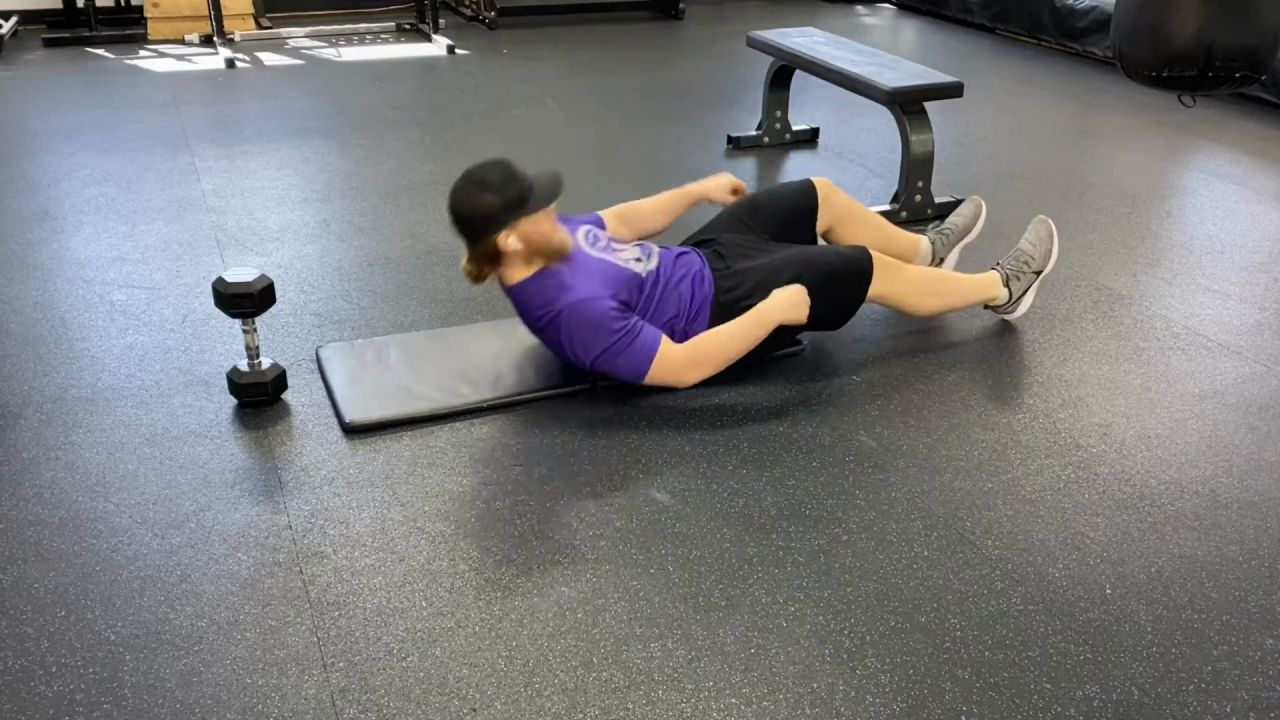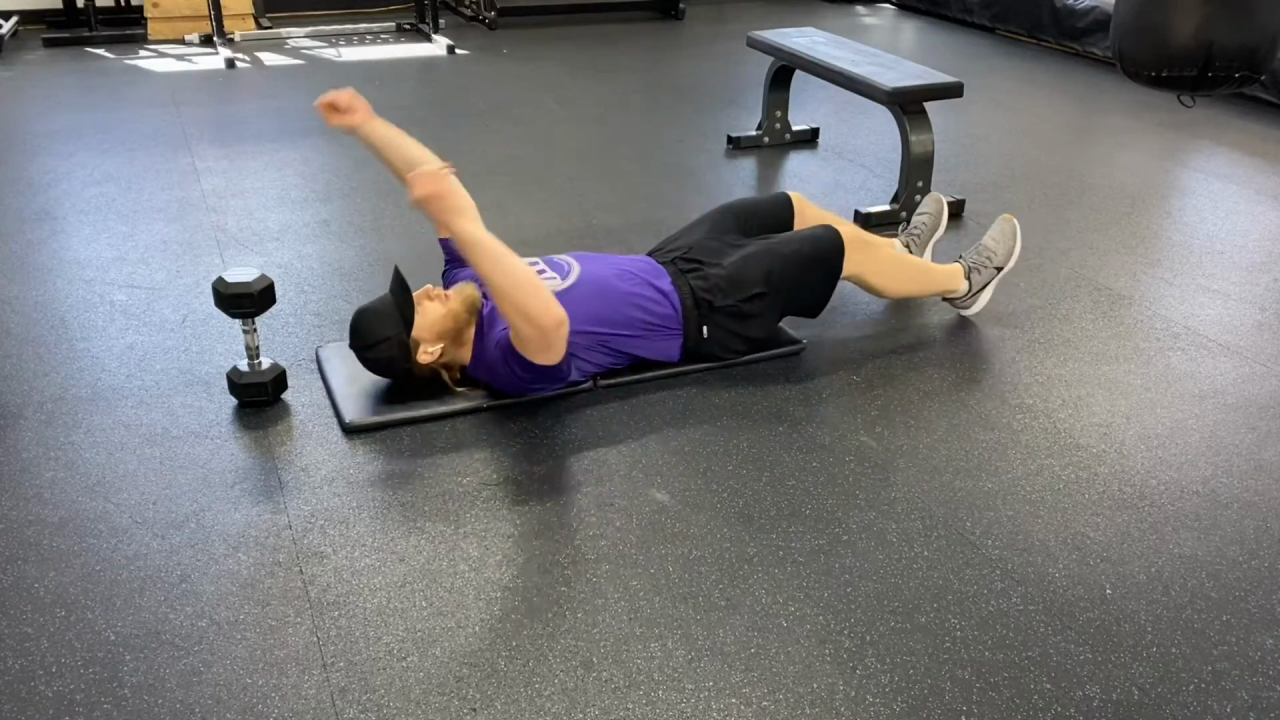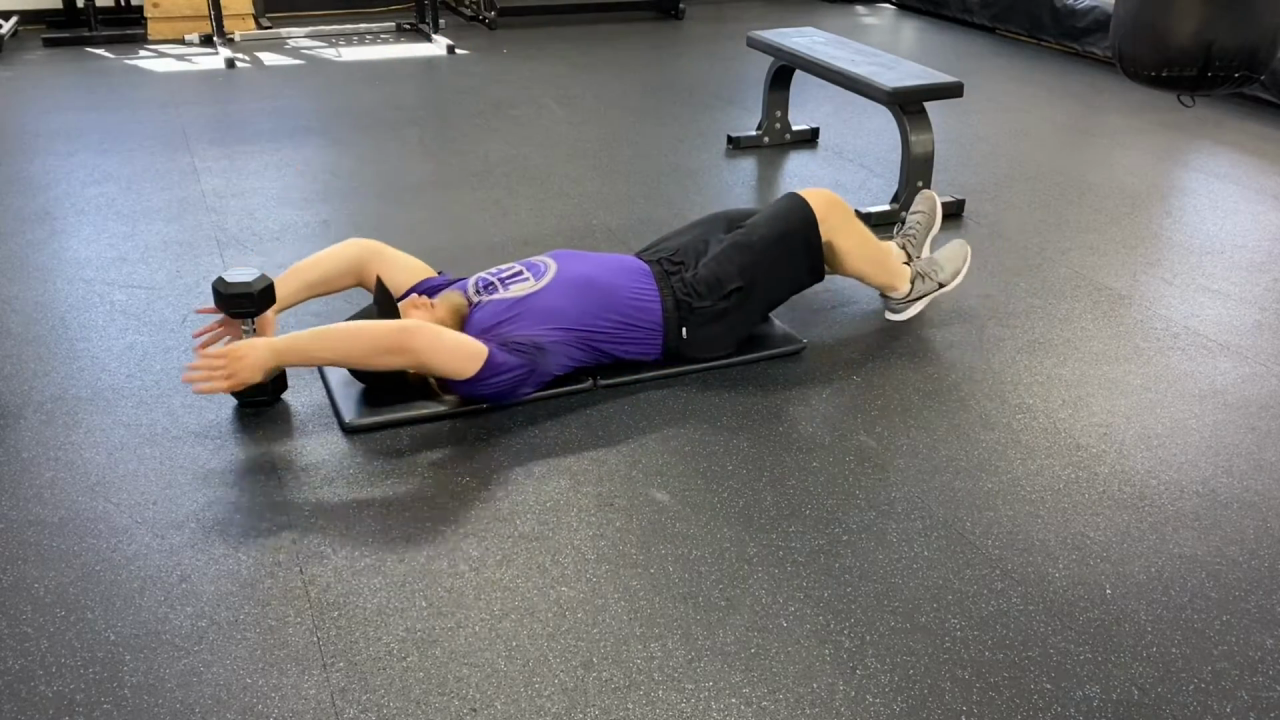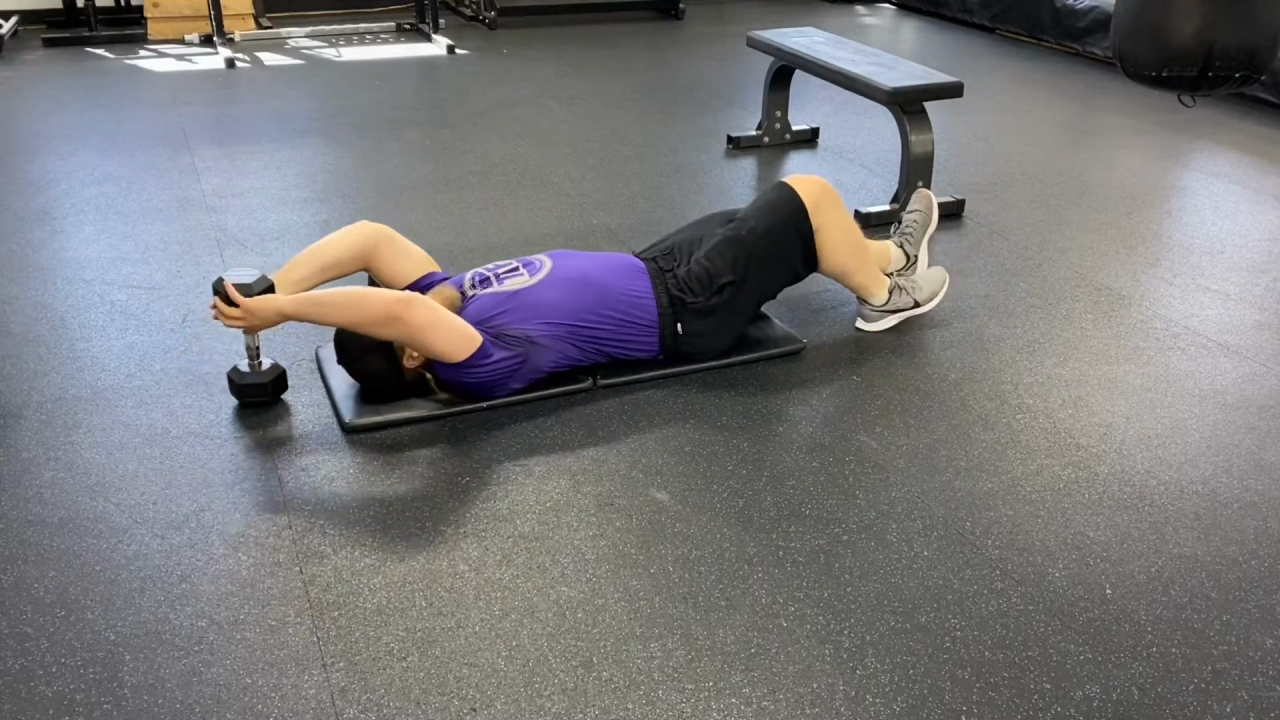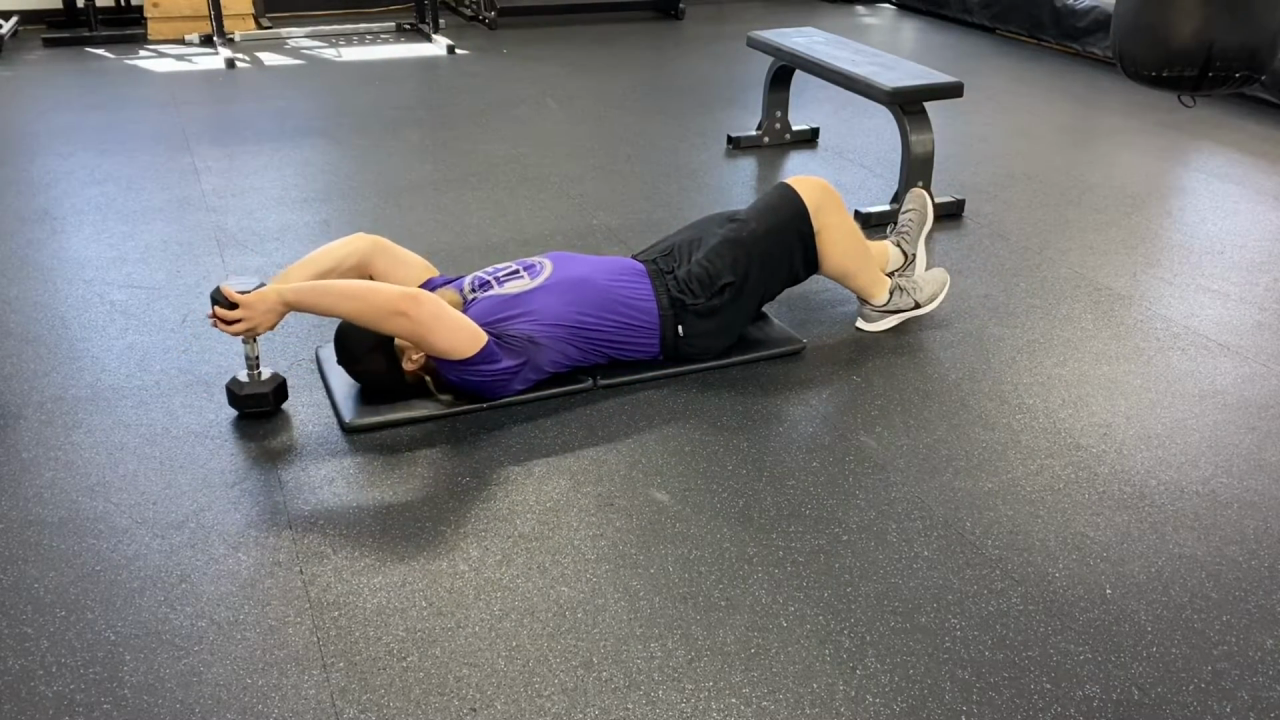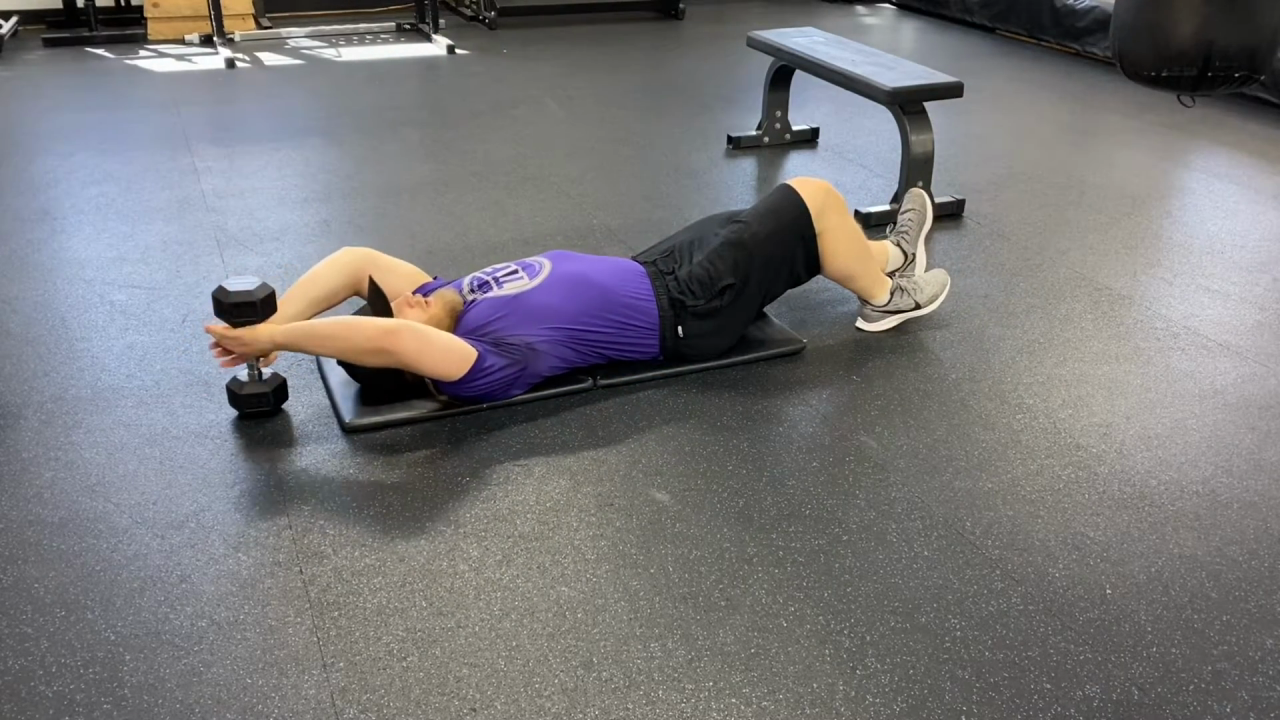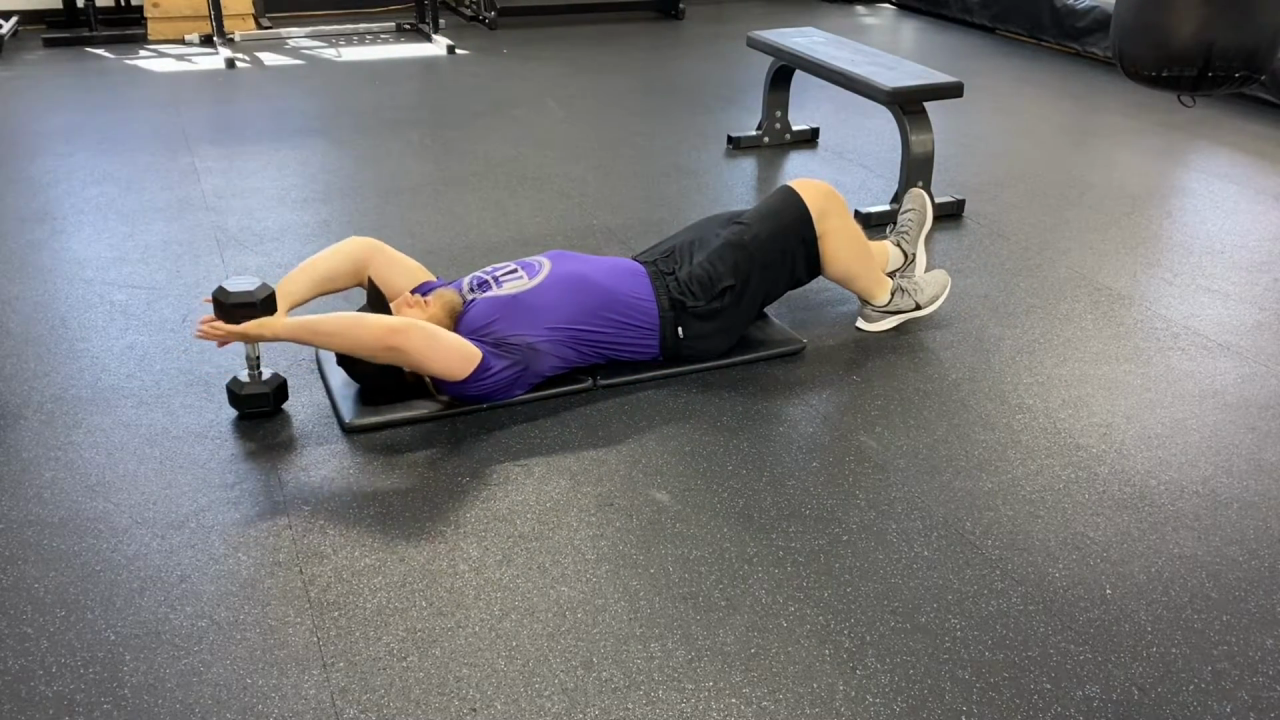
dt=0.7s
person 1, frame 1
left shoulder: (537, 244)
right shoulder: (571, 307)
left elbow: (616, 223)
right elbow: (679, 367)
left wrist: (696, 191)
right wrist: (773, 307)
left hip: (694, 260)
right hip: (714, 303)
left knee: (820, 195)
right knee: (868, 269)
left ankle: (926, 251)
right ankle: (999, 288)
person 1, frame 2
left shoulder: (467, 295)
right shoulder: (510, 363)
left elbow: (447, 190)
right elbow: (546, 321)
left wrist: (370, 119)
right wrist: (448, 228)
left hip: (661, 270)
right hip: (699, 315)
left knee: (793, 209)
right knee: (839, 245)
left ankle: (906, 249)
right ankle: (962, 283)
person 1, frame 3
left shoulder: (449, 299)
right shoulder: (487, 372)
left elbow: (364, 253)
right elbow: (404, 341)
left wrist: (265, 302)
right wrist: (271, 350)
left hip: (649, 270)
right hip: (687, 314)
left knee: (770, 219)
right knee: (820, 208)
left ankle: (891, 251)
right ankle: (904, 285)
person 1, frame 4
left shoulder: (448, 301)
right shoulder: (477, 366)
left elbow: (372, 237)
right elbow: (400, 311)
left wrist: (272, 288)
right wrist: (279, 307)
left hip: (648, 273)
right hip: (684, 312)
left knee: (772, 220)
right knee: (808, 196)
left ankle: (888, 256)
right ankle: (882, 298)
person 1, frame 5
left shoulder: (450, 299)
right shoulder: (483, 368)
left elbow: (367, 249)
right elbow: (404, 301)
left wrist: (271, 290)
right wrist: (280, 298)
left hip: (650, 272)
right hip: (683, 312)
left knee: (769, 218)
right knee: (809, 199)
left ankle: (884, 256)
right ankle: (884, 296)
person 1, frame 6
left shoulder: (449, 304)
right shoulder: (478, 367)
left elbow: (355, 259)
right elbow: (388, 340)
left wrist: (273, 318)
right wrist: (273, 339)
left hip: (651, 272)
right hip: (684, 313)
left knee: (773, 218)
right knee: (812, 198)
left ankle: (884, 255)
right ankle: (884, 296)
person 1, frame 7
left shoulder: (450, 301)
right shoulder: (481, 368)
left elbow: (363, 252)
right elbow: (397, 339)
left wrist: (273, 298)
right wrist: (273, 324)
left hip: (650, 273)
right hip: (684, 314)
left knee: (770, 221)
right knee: (812, 201)
left ankle: (882, 256)
right ankle: (886, 297)
